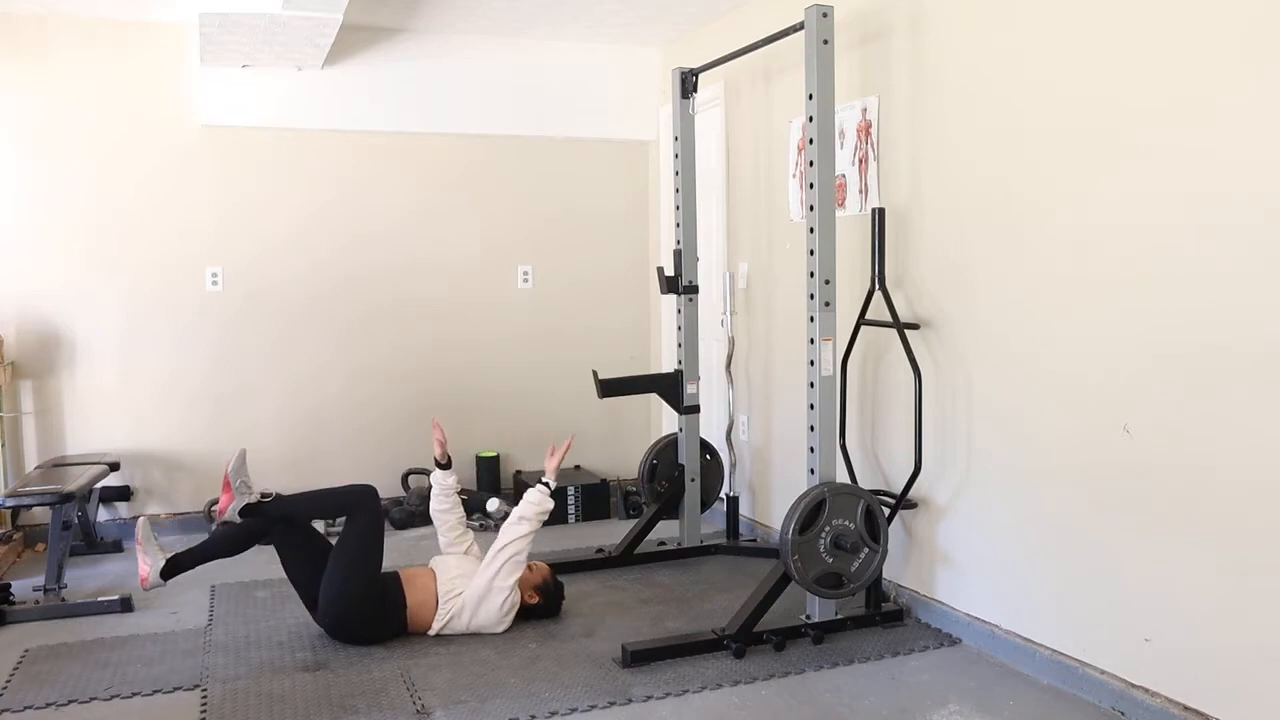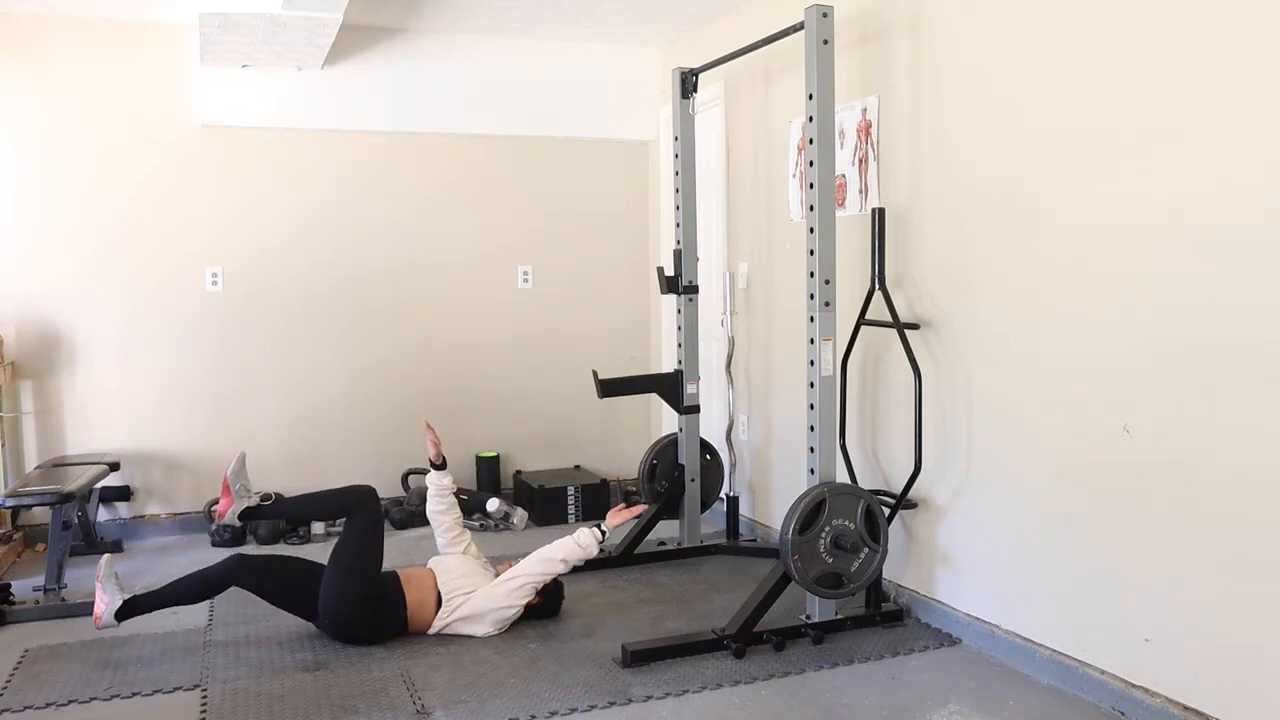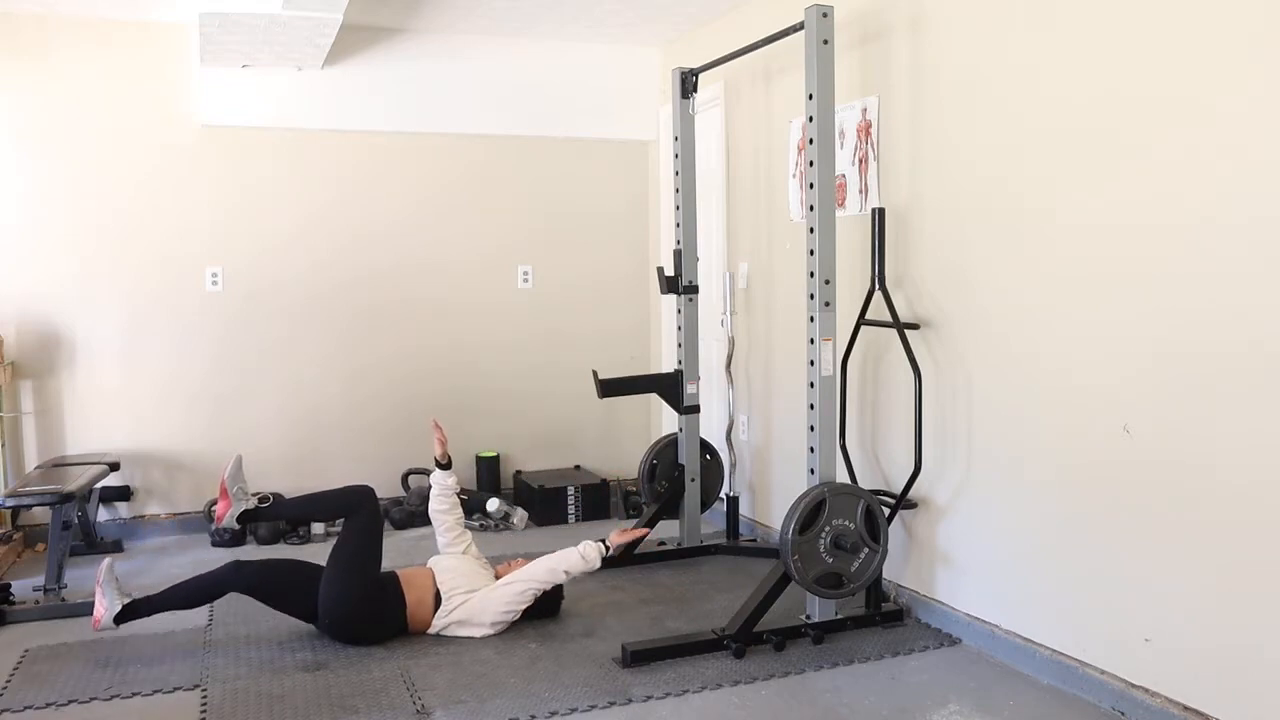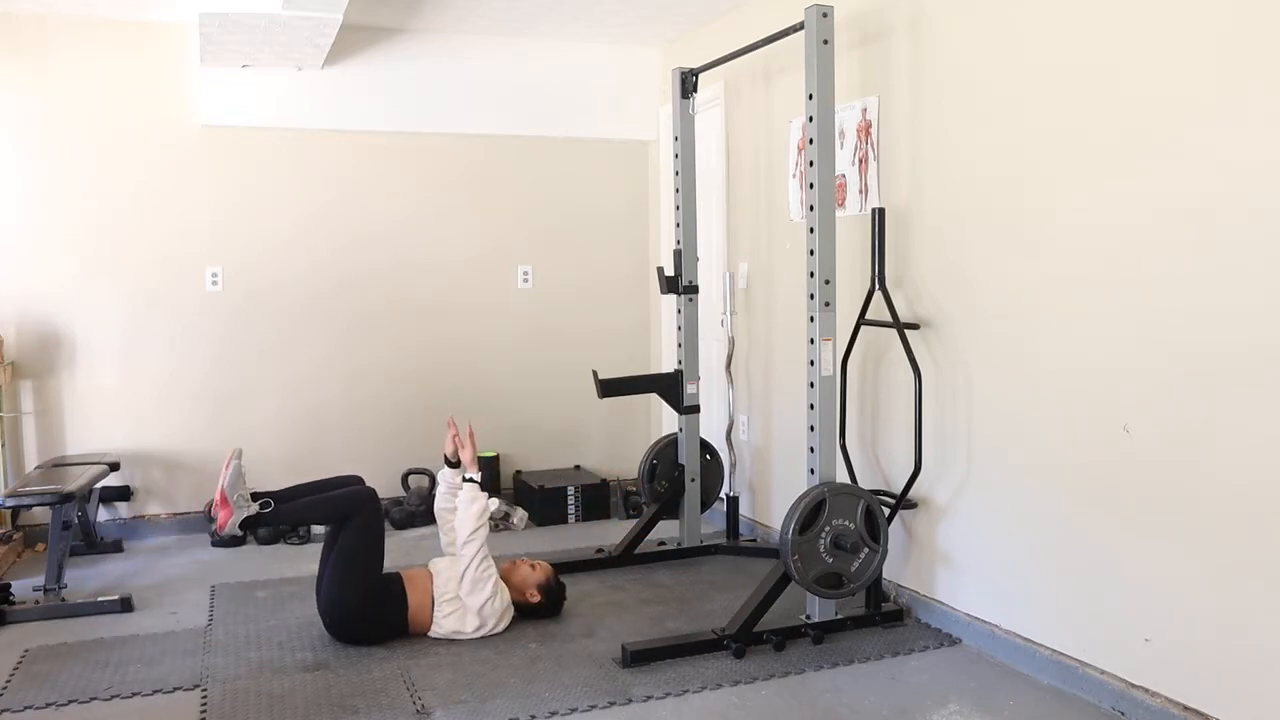
dt=1s
person 1, frame 1
left shoulder: (500, 605)
right shoulder: (478, 572)
left elbow: (517, 535)
right elbow: (453, 526)
left wrist: (547, 484)
right wrist: (443, 464)
left hip: (356, 615)
right hip: (345, 604)
left knee: (365, 497)
right knee: (273, 521)
left ankle: (247, 505)
right ankle: (164, 569)
person 1, frame 2
left shoulder: (501, 605)
right shoulder: (479, 569)
left elbow: (550, 558)
right elbow: (448, 523)
left wrist: (601, 530)
right wrist: (438, 464)
left hip: (360, 615)
right hip: (350, 605)
left knee: (366, 497)
right knee: (239, 566)
left ankle: (249, 506)
right ankle: (123, 608)
person 1, frame 3
left shoulder: (500, 606)
right shoulder: (478, 569)
left elbow: (550, 568)
right elbow: (448, 524)
left wrist: (603, 545)
right wrist: (443, 464)
left hip: (358, 615)
right hip: (347, 605)
left knee: (363, 498)
right knee: (240, 572)
left ankle: (247, 510)
right ankle: (122, 609)
person 1, frame 4
left shoulder: (494, 605)
right shoulder: (481, 579)
left elbow: (472, 542)
right elbow: (454, 531)
left wrist: (472, 474)
right wrist: (452, 464)
left hip: (355, 614)
right hip: (348, 601)
left knee: (364, 499)
right knee: (353, 485)
left ankle: (247, 517)
right ankle: (250, 503)
